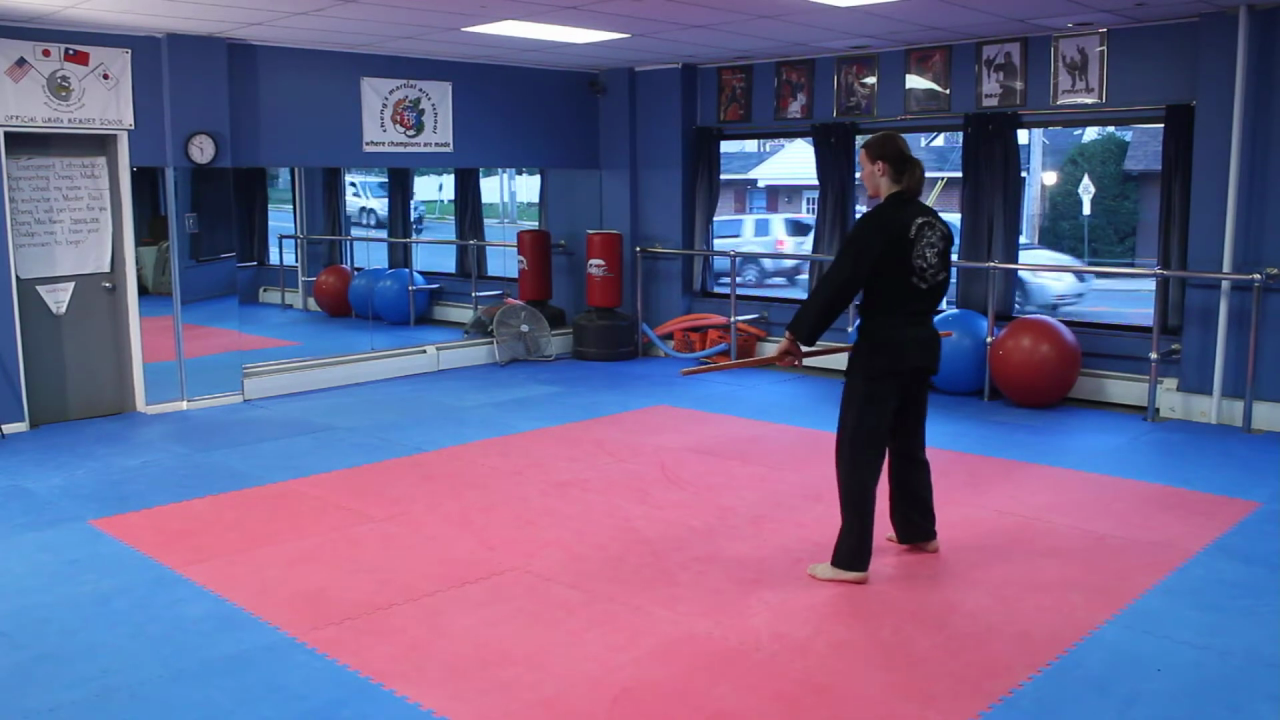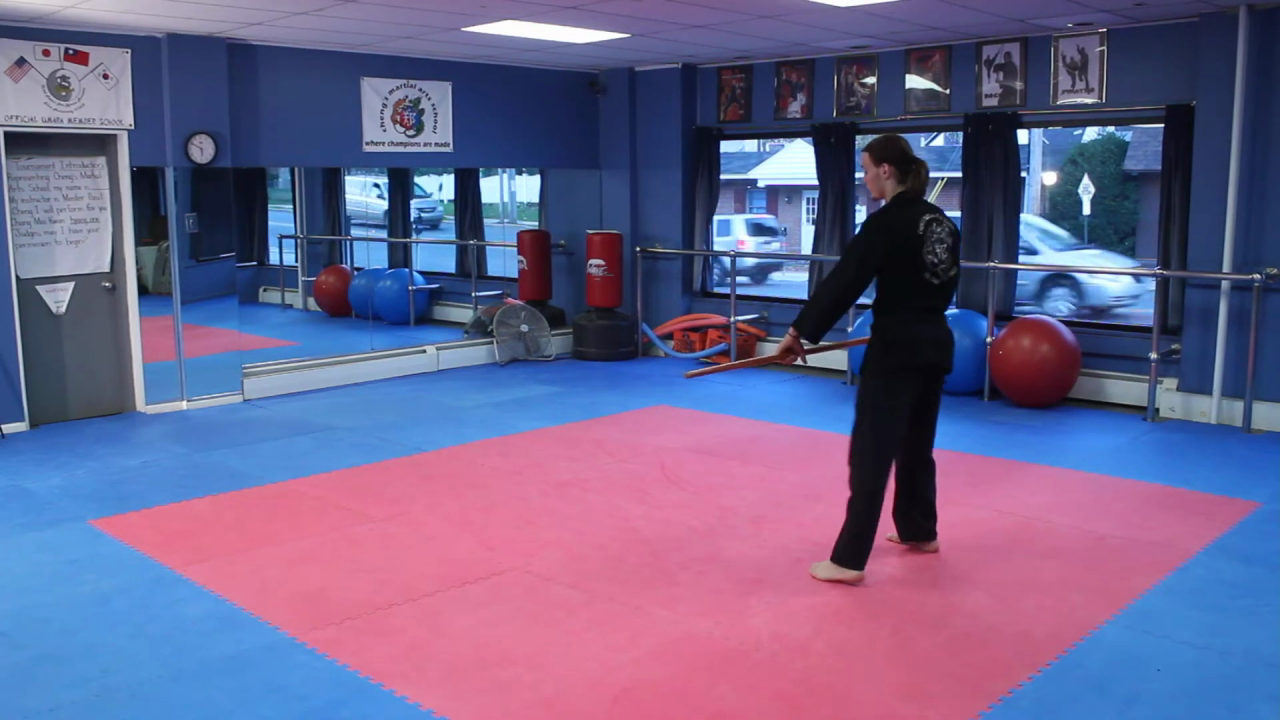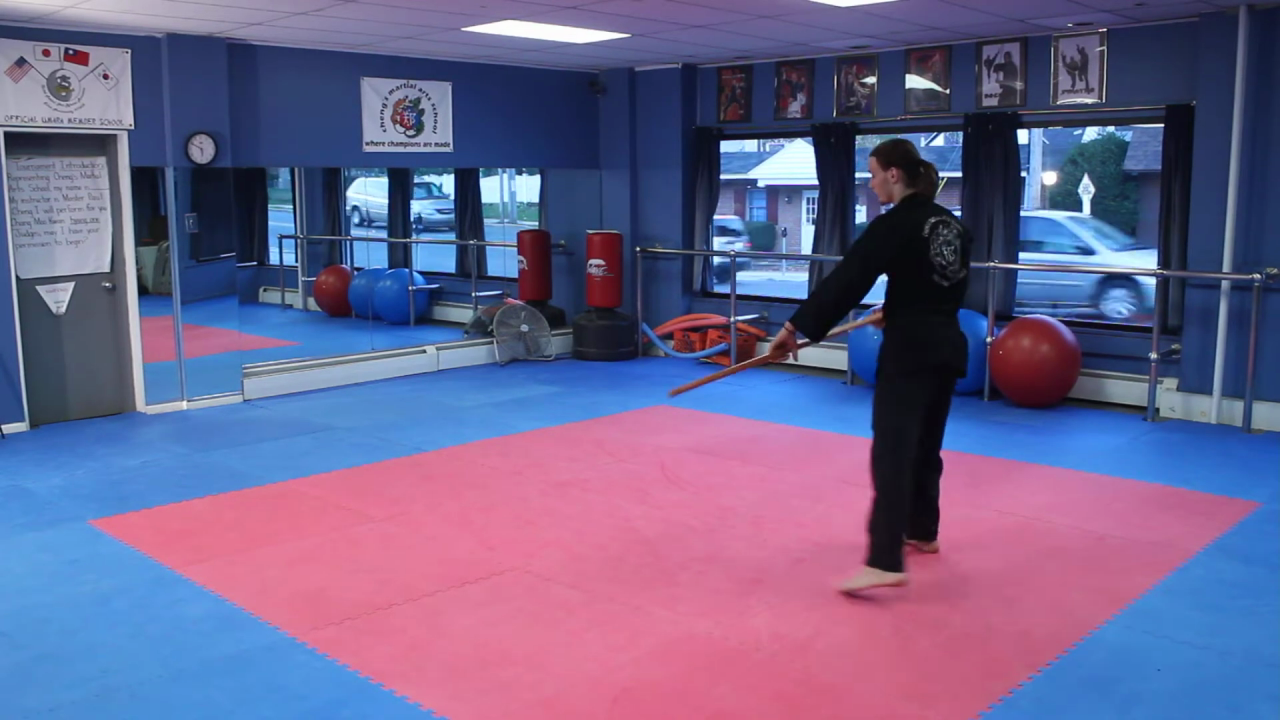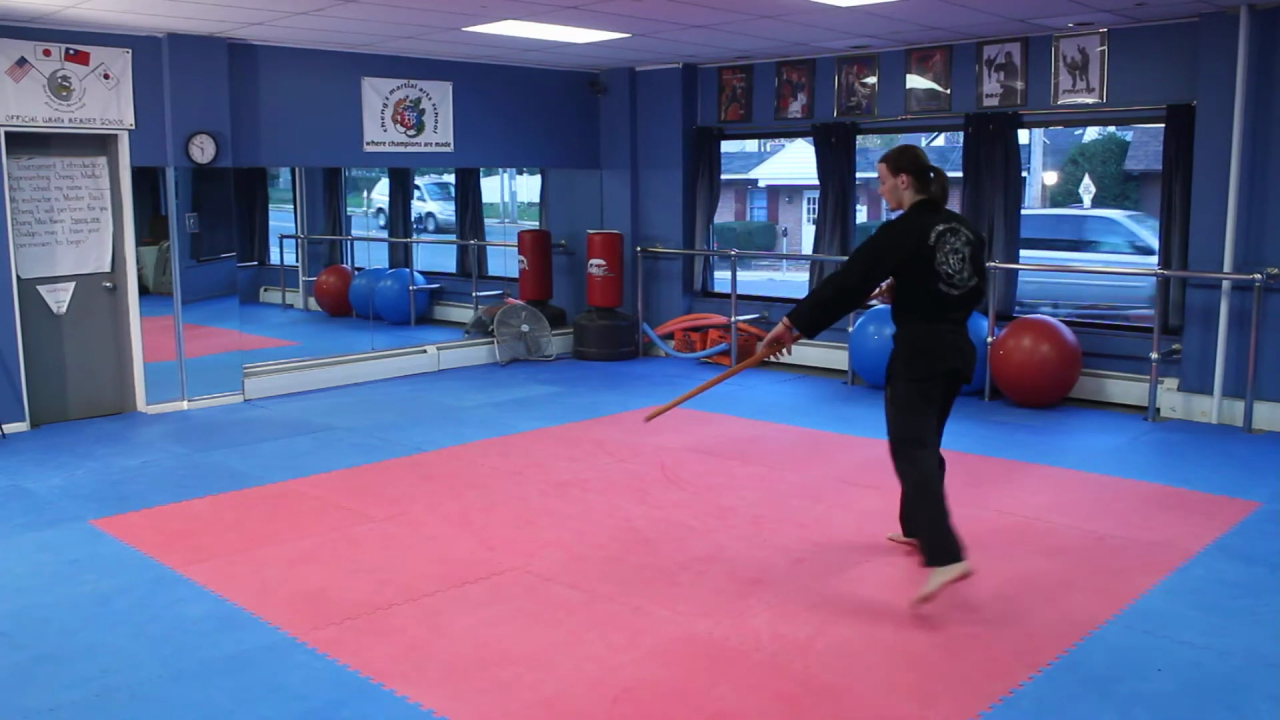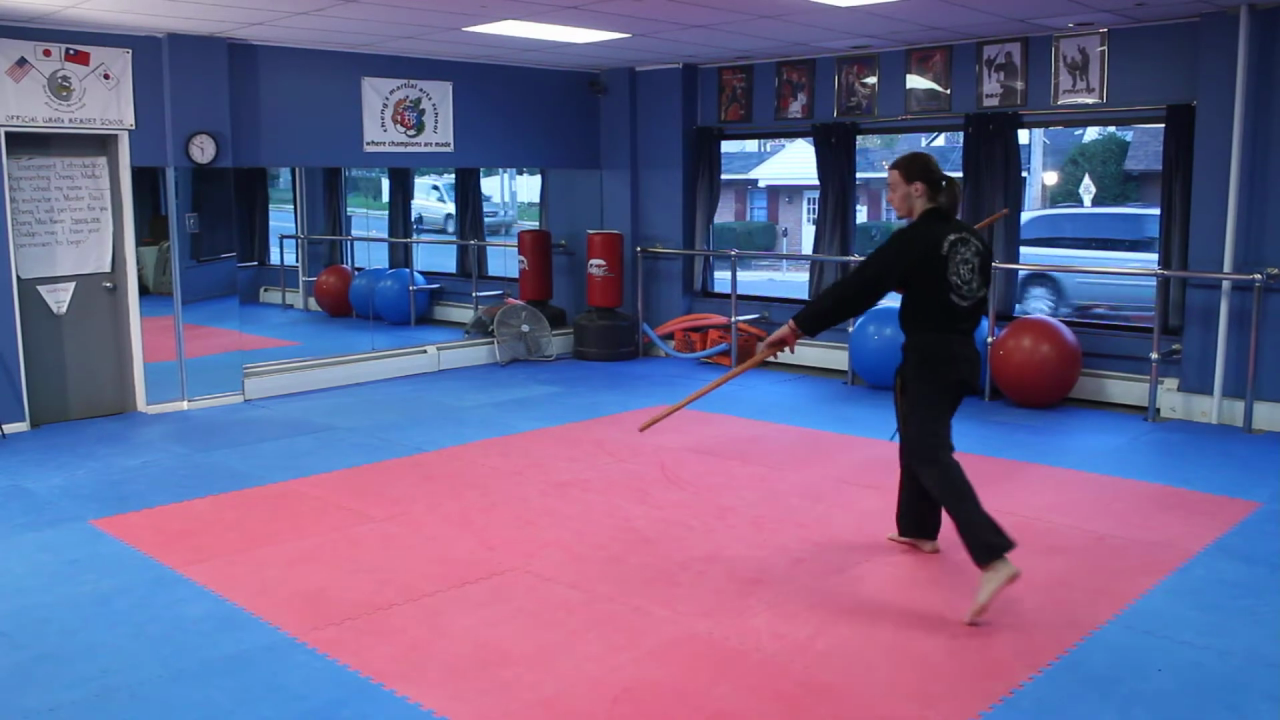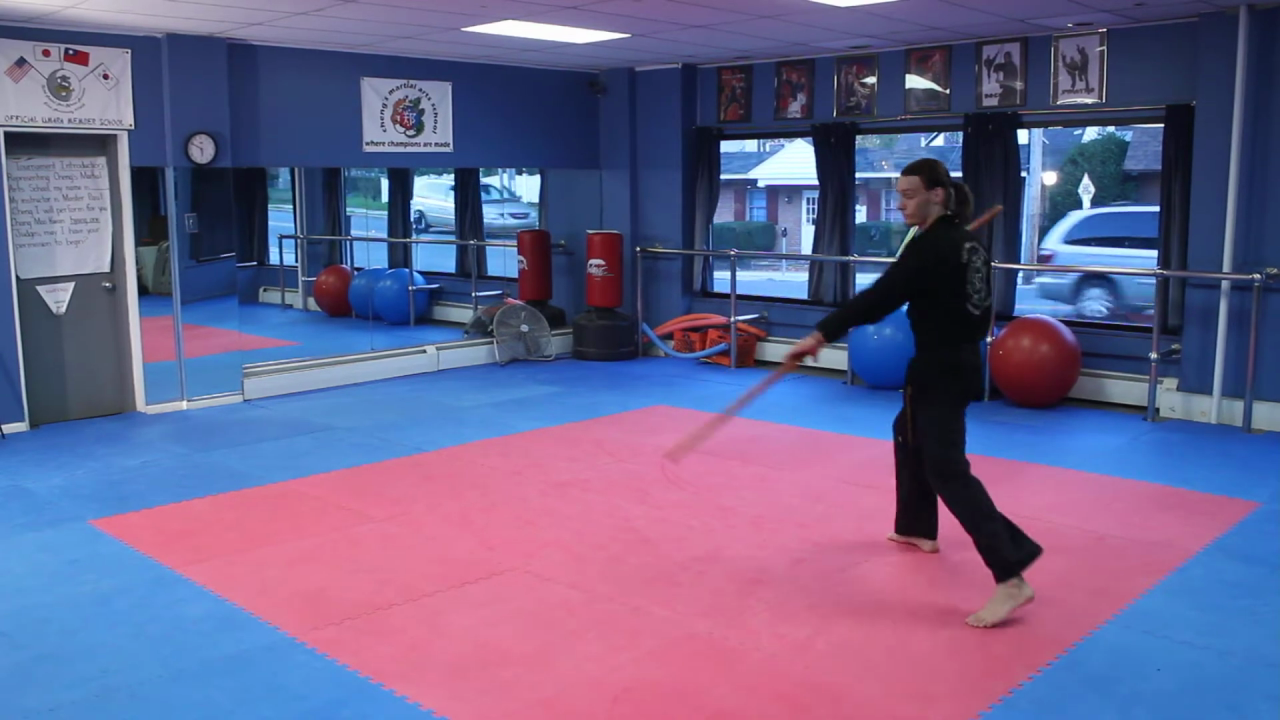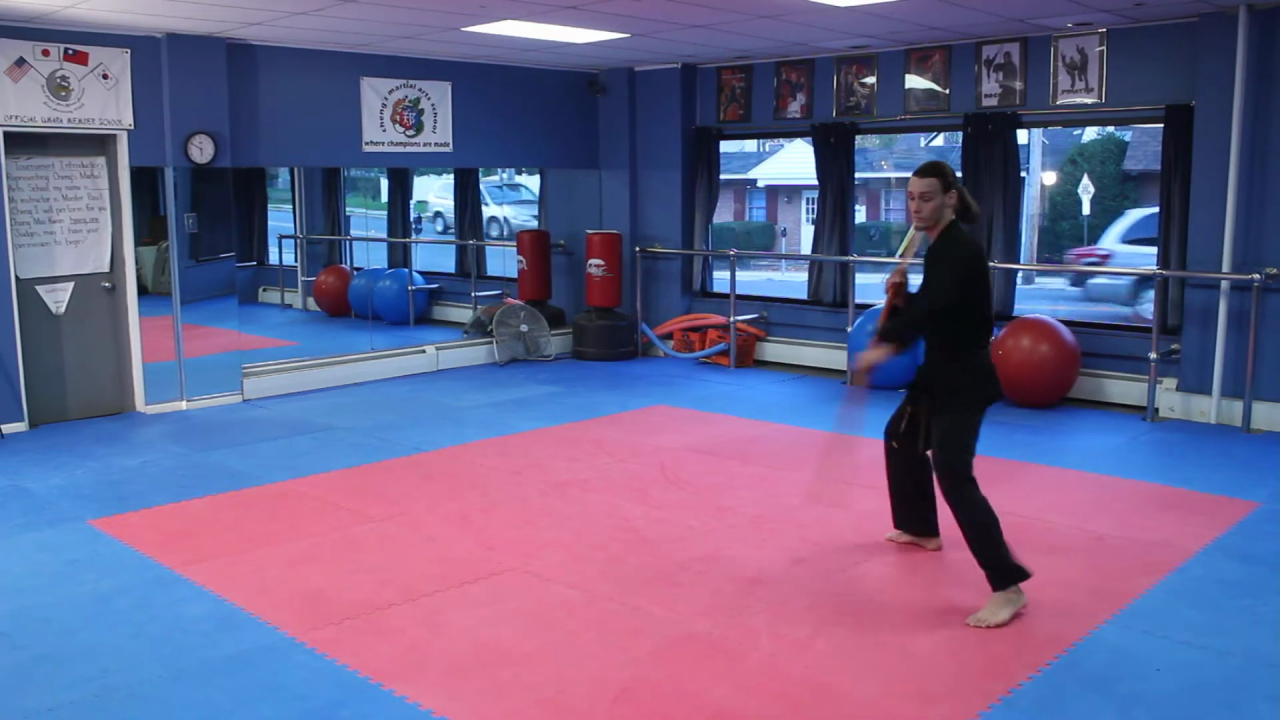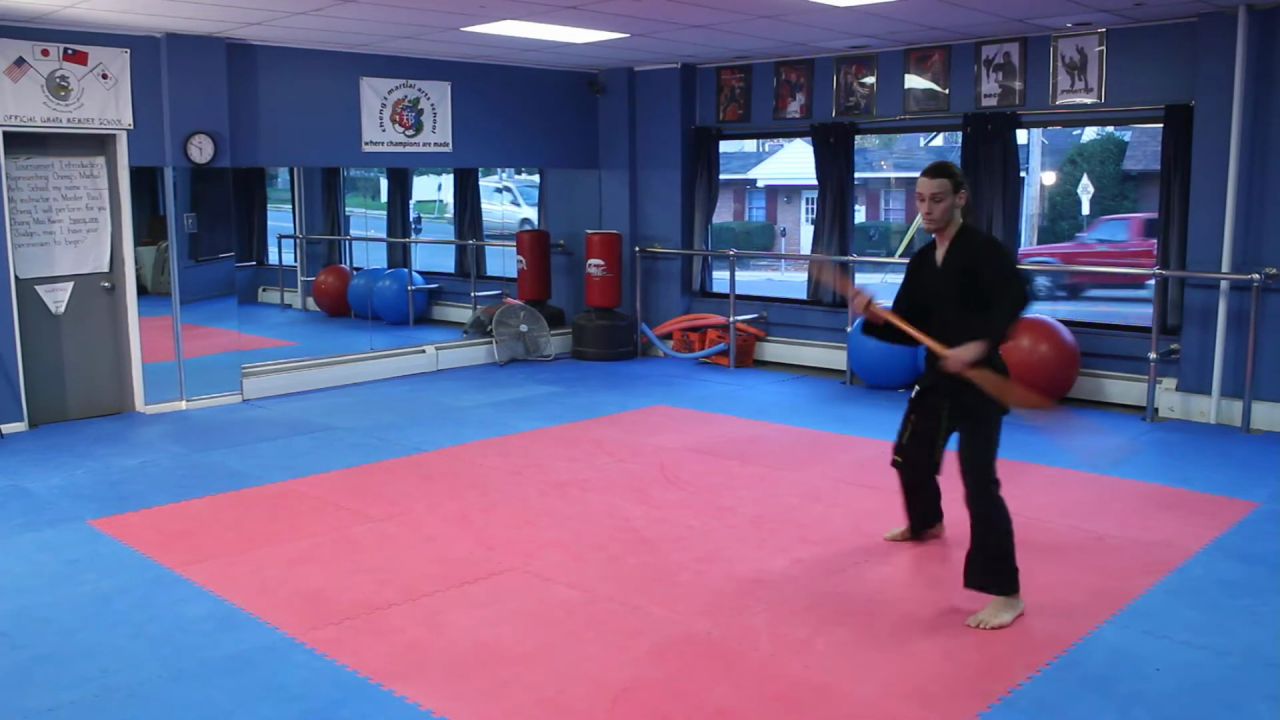
dt=0.1s
person 1, frame 1
left shoulder: (879, 222)
right shoulder: (933, 221)
left elbow: (838, 283)
left wrist: (796, 335)
left hip: (883, 348)
right hip: (921, 344)
left knee: (859, 450)
right knee: (908, 443)
left ankle: (850, 560)
right ankle: (918, 531)
person 1, frame 2
left shoulder: (887, 221)
right shoulder: (940, 219)
left elbow: (845, 280)
left wrist: (801, 331)
left hip: (896, 346)
right hip: (935, 342)
left knee: (873, 447)
right knee: (916, 443)
left ankle: (850, 560)
right ankle: (919, 531)
person 1, frame 3
left shoulder: (894, 225)
right shoulder: (951, 222)
left elbow: (847, 279)
left wrist: (796, 327)
left hip: (911, 347)
right hip: (949, 344)
left knee: (893, 448)
right knee: (924, 443)
left ankle: (884, 562)
right ankle: (921, 531)
person 1, frame 4
left shoulder: (902, 232)
right shoulder: (964, 227)
left elbow: (850, 282)
left wrist: (793, 323)
left hip: (920, 352)
right hip: (956, 349)
left knee: (913, 449)
right knee: (919, 438)
left ankle: (945, 558)
right ankle: (921, 528)
person 1, frame 5
left shoulder: (913, 239)
right shoulder: (971, 236)
left elbow: (857, 285)
left wrist: (797, 326)
left hip: (929, 360)
right hip: (960, 356)
left knee: (931, 456)
right knee: (922, 442)
left ankle: (993, 559)
right ankle: (919, 530)
person 1, frame 6
left shoulder: (933, 246)
right shoulder: (966, 242)
left elbow: (883, 294)
left wrist: (822, 333)
left hip: (946, 369)
right hip: (951, 362)
left knee: (949, 470)
right knee: (910, 439)
left ankle: (1012, 578)
right ankle: (918, 528)
person 1, frame 7
left shoulder: (954, 249)
right shoulder: (948, 247)
left elbow: (930, 309)
left wrist: (886, 346)
right wrist: (900, 297)
left hip: (959, 376)
right hip: (943, 371)
left knee: (954, 477)
right knee: (902, 439)
left ankle: (1007, 587)
right ankle: (919, 529)
person 1, frame 8
left shoulder: (983, 247)
right shoulder: (923, 260)
left elbow: (1011, 296)
right elbow: (906, 326)
left wrist: (977, 343)
right wrist: (872, 314)
left hip: (980, 381)
right hip: (938, 376)
left knee: (978, 481)
right knee: (909, 454)
left ankle: (1003, 591)
right ankle: (926, 523)
